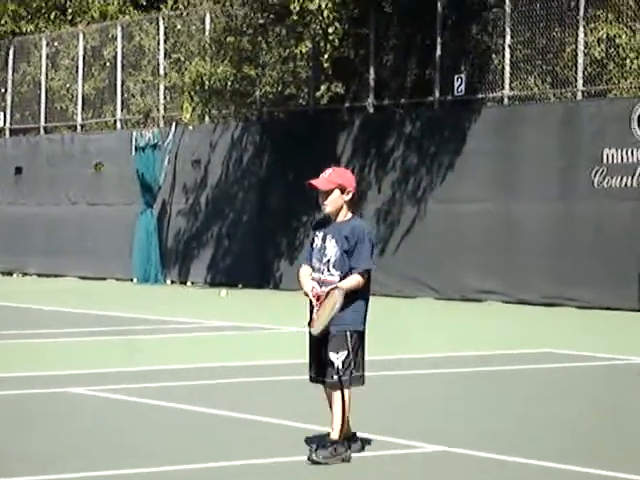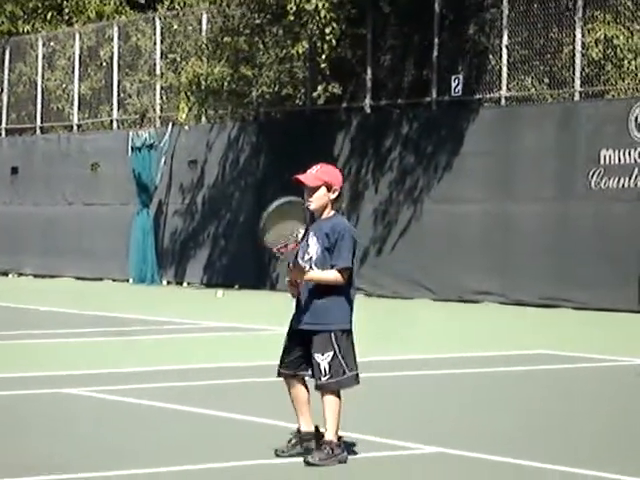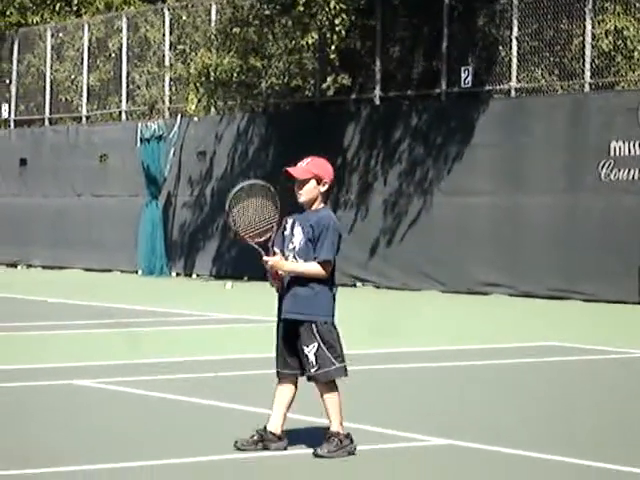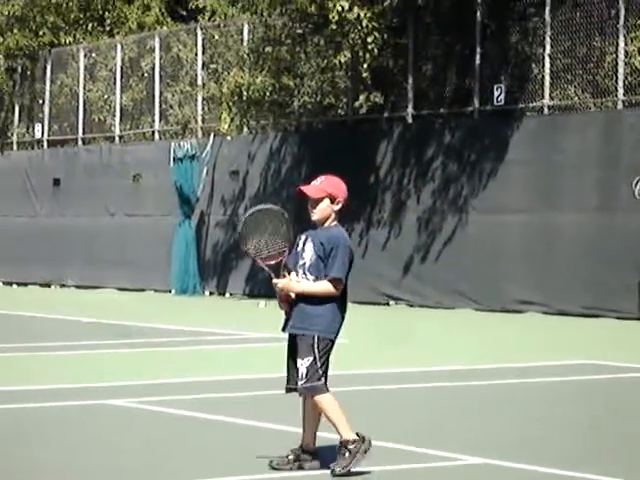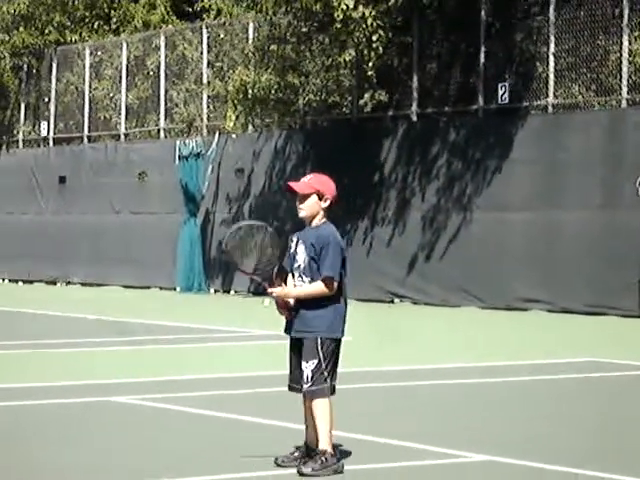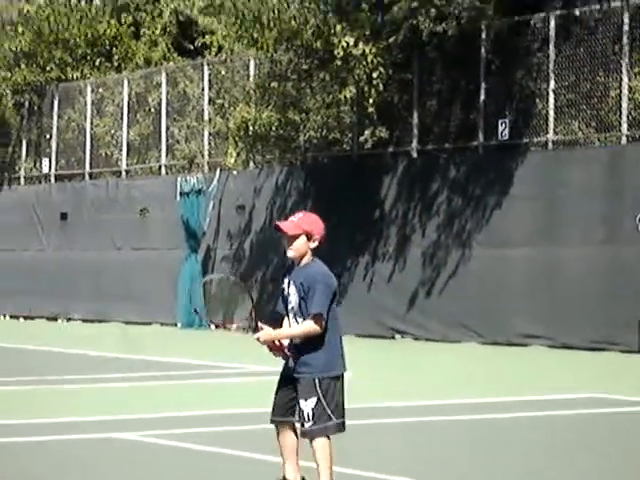
dt=0.3s
person 1, frame 1
left shoulder: (358, 231)
right shoulder: (319, 227)
left elbow: (360, 277)
right elbow: (306, 265)
left wrist: (331, 289)
right wrist: (308, 285)
left hip: (346, 319)
left knee: (340, 379)
right knee: (324, 379)
left ankle: (338, 442)
right ankle: (345, 433)
person 1, frame 2
left shoulder: (341, 229)
right shoulder: (305, 224)
left elbow: (340, 274)
right elbow: (295, 263)
left wrist: (308, 275)
right wrist: (292, 279)
left hip: (331, 319)
right hip: (304, 315)
left knee: (328, 381)
right knee: (290, 371)
left ankle: (332, 443)
right ankle: (307, 432)
person 1, frame 3
left shoulder: (326, 222)
right shoulder: (294, 218)
left elbow: (322, 268)
left wrist: (284, 266)
right wrist: (274, 270)
left hip: (313, 311)
right hip: (289, 308)
left knee: (321, 373)
right knee: (287, 371)
left ankle: (339, 435)
right ankle: (273, 432)
person 1, frame 4
left shoulder: (338, 239)
right shoulder: (306, 236)
left elbow: (334, 286)
right elbow: (295, 272)
left wrist: (295, 287)
right wrist: (285, 291)
left hip: (319, 324)
right hip: (300, 322)
left knee: (313, 385)
right knee: (307, 387)
left ankle: (352, 439)
right ankle: (307, 451)
person 1, frame 5
left shoulder: (328, 238)
right shoulder: (299, 236)
left elbow: (328, 285)
left wrist: (289, 293)
right wrist: (284, 298)
left hip: (321, 327)
right hip: (301, 324)
left knee: (316, 388)
right knee: (303, 387)
left ankle: (327, 454)
right ankle: (310, 447)
person 1, frame 6
left shoulder: (318, 276)
right shoulder: (292, 275)
left elbow: (316, 324)
left wrist: (277, 335)
right wrist: (280, 340)
left hip: (318, 365)
right hip: (296, 362)
left knee: (316, 427)
right knee: (282, 418)
